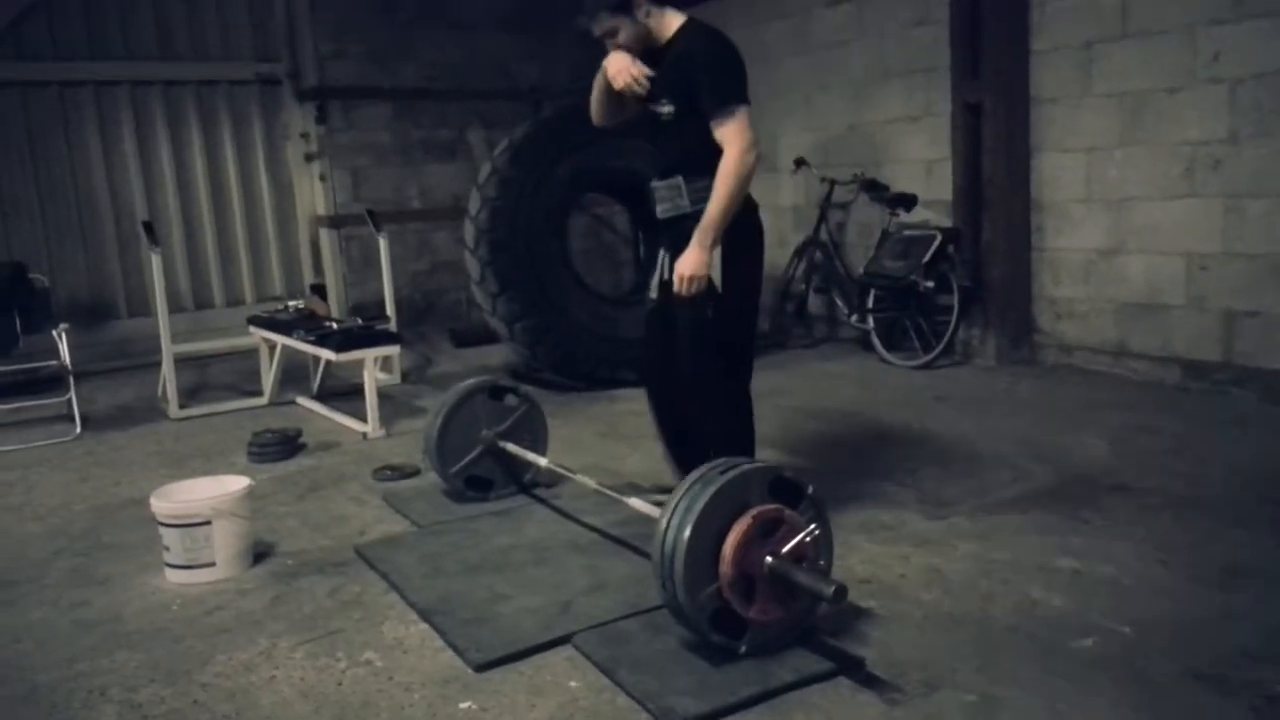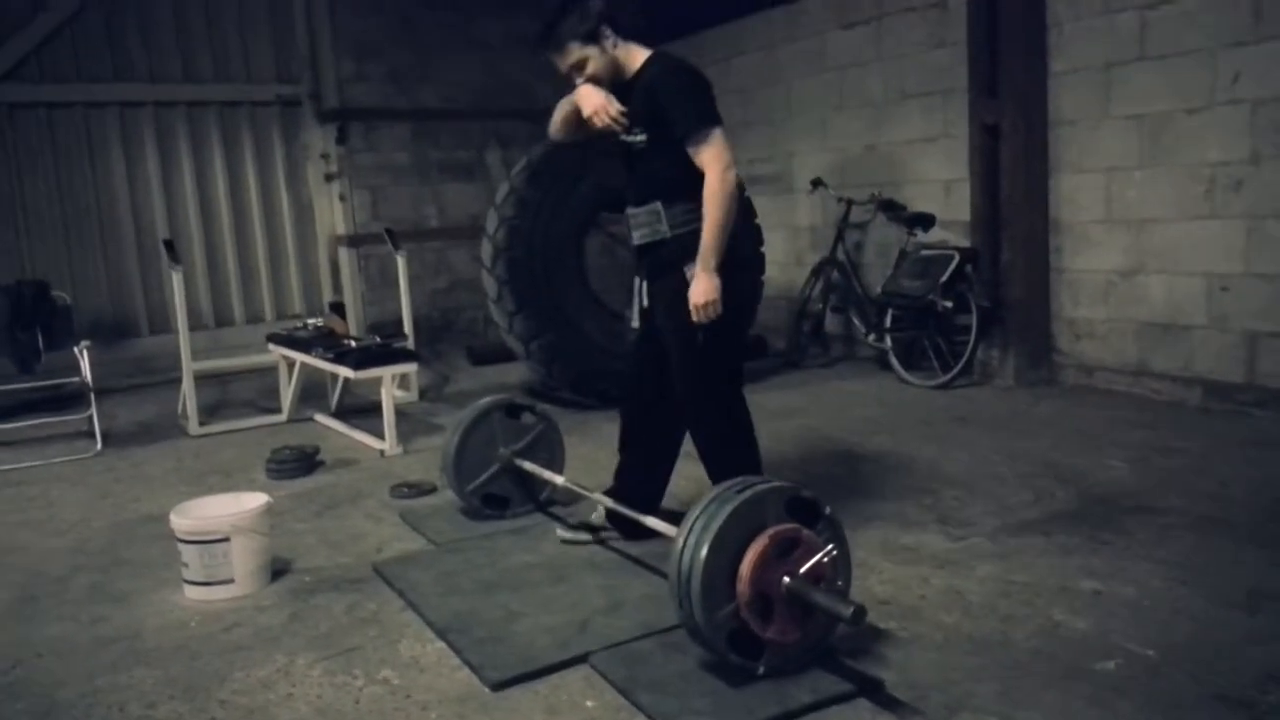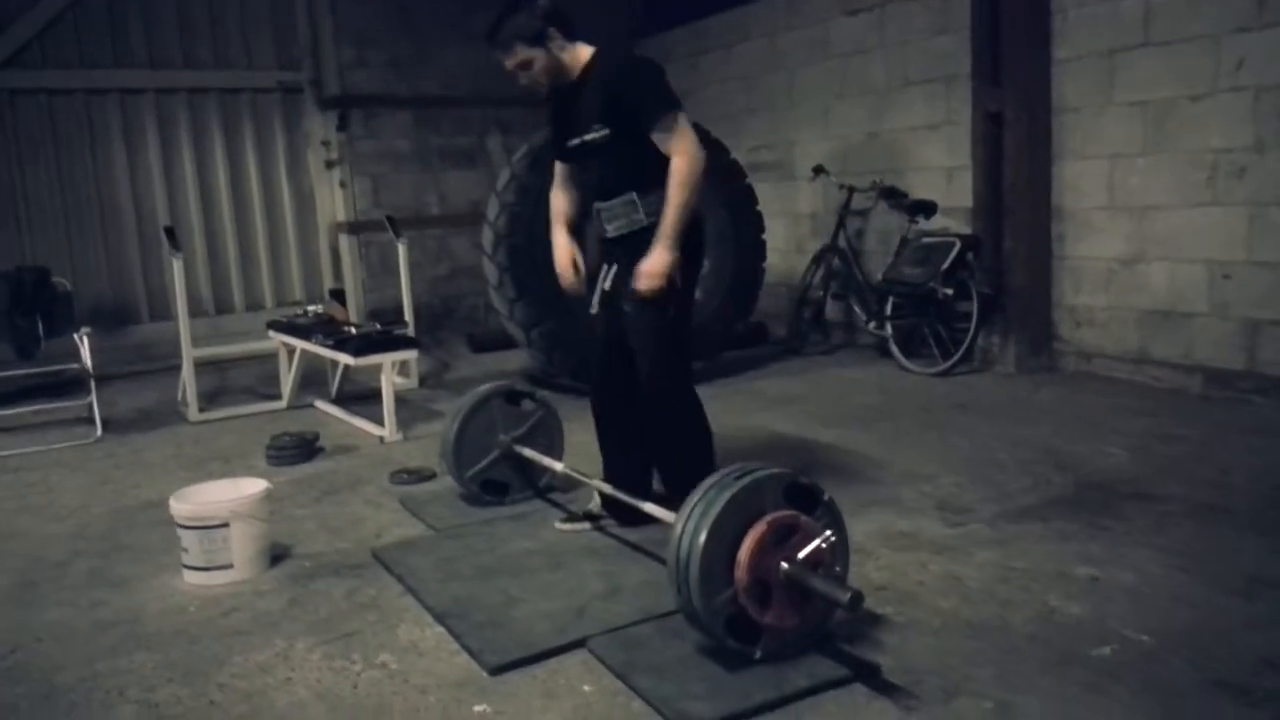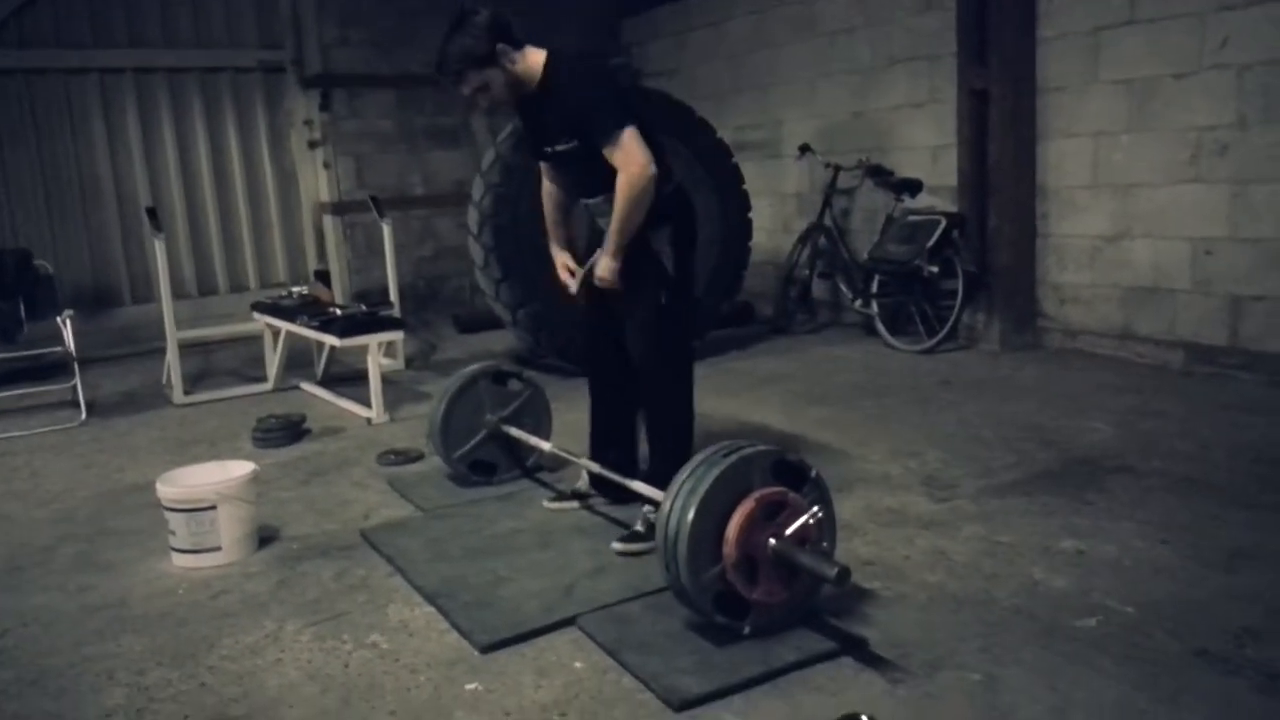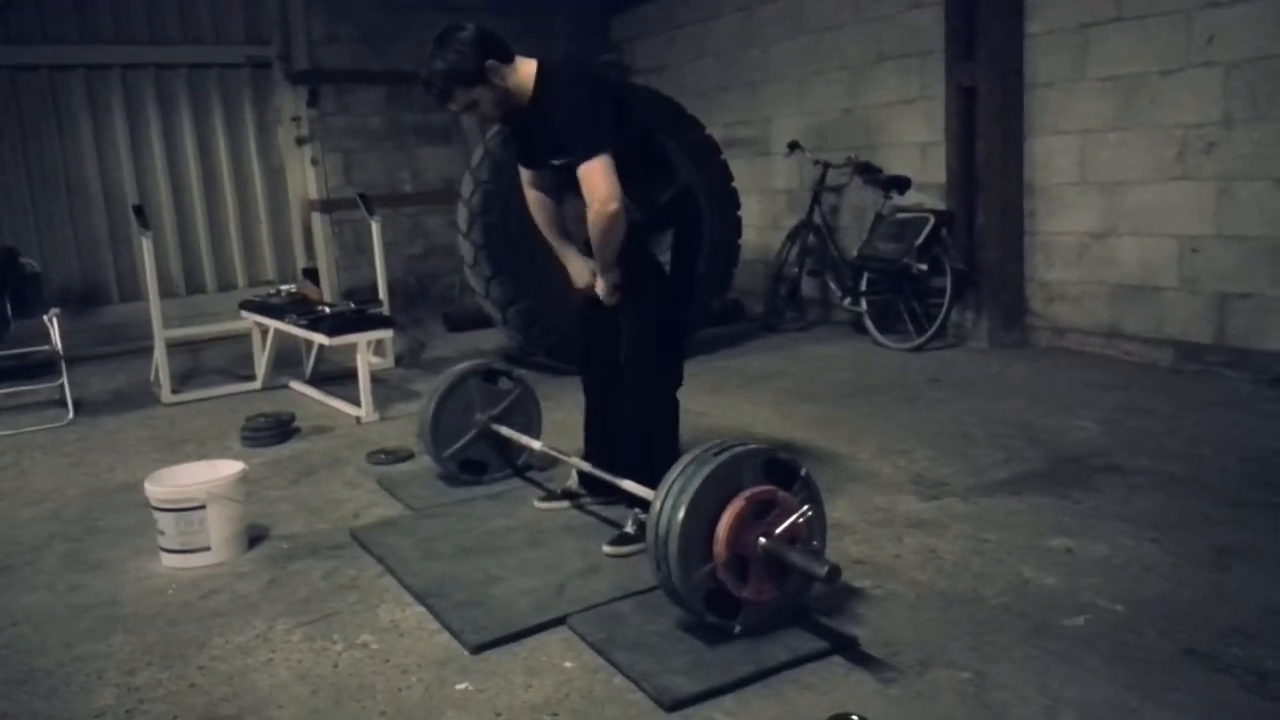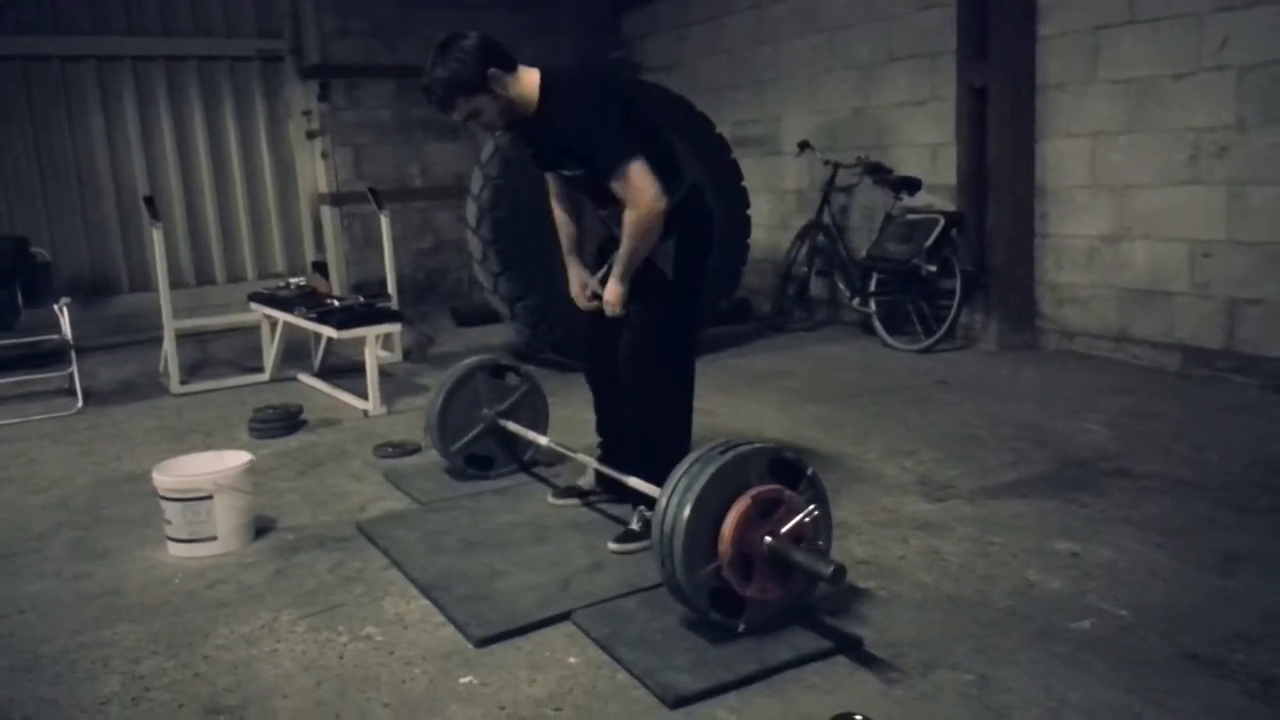
dt=0.3s
person 1, frame 1
left shoulder: (703, 50)
right shoulder: (653, 58)
left elbow: (741, 151)
right elbow: (604, 117)
left wrist: (701, 246)
right wrist: (610, 66)
left hip: (715, 239)
right hip: (677, 235)
left knee: (713, 375)
right knee: (663, 366)
right ankle: (701, 476)
person 1, frame 2
left shoulder: (671, 79)
right shoulder: (621, 89)
left elbow: (721, 172)
right elbow: (559, 132)
left wrist: (707, 271)
right wrist: (580, 96)
left hip: (694, 264)
right hip: (656, 264)
left knee: (707, 399)
right knee: (646, 395)
right ankle: (627, 511)
person 1, frame 3
left shoulder: (625, 74)
right shoulder: (562, 101)
left elbow: (689, 156)
right elbow: (566, 184)
left wrist: (665, 248)
right wrist: (559, 233)
left hip: (656, 248)
right hip: (613, 252)
left knee: (661, 379)
right knee: (609, 379)
right ankle: (624, 498)
person 1, frame 4
left shoulder: (579, 80)
right shoulder: (530, 101)
left elbow: (640, 169)
left wrist: (613, 254)
right wrist: (558, 248)
left hip: (653, 228)
right hip: (615, 231)
left knee: (656, 365)
right knee: (604, 359)
left ankle: (665, 499)
right ankle: (611, 475)
person 1, frame 5
left shoulder: (570, 96)
right shoulder: (521, 109)
left elbow: (605, 204)
right elbow: (537, 188)
left wrist: (606, 272)
right wrist: (572, 257)
right hip: (621, 228)
left knee: (644, 364)
right knee: (598, 355)
left ankle: (654, 502)
right ankle: (601, 475)
person 1, frame 6
left shoulder: (578, 104)
right shoulder: (530, 116)
left elbow: (649, 204)
left wrist: (621, 279)
right wrist: (575, 267)
left hip: (671, 230)
right hip: (628, 231)
left knee: (648, 365)
right knee: (602, 354)
left ankle: (660, 501)
right ankle: (615, 473)
